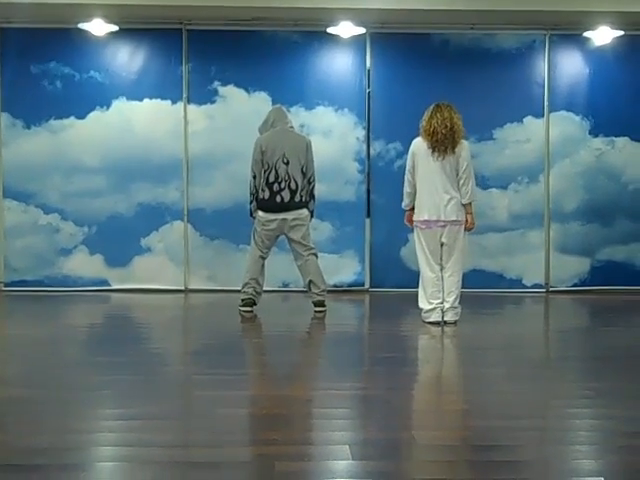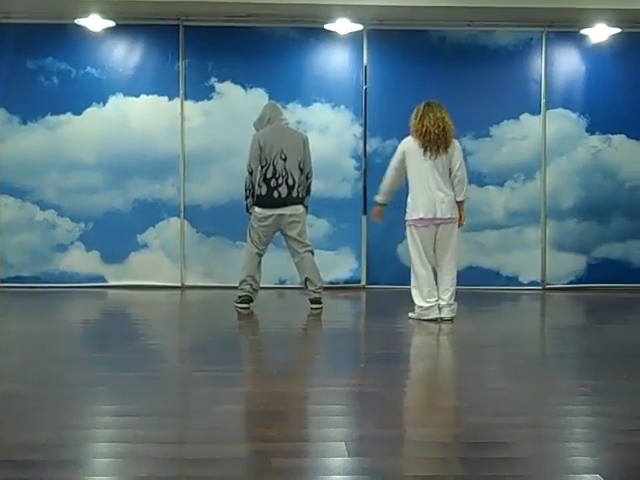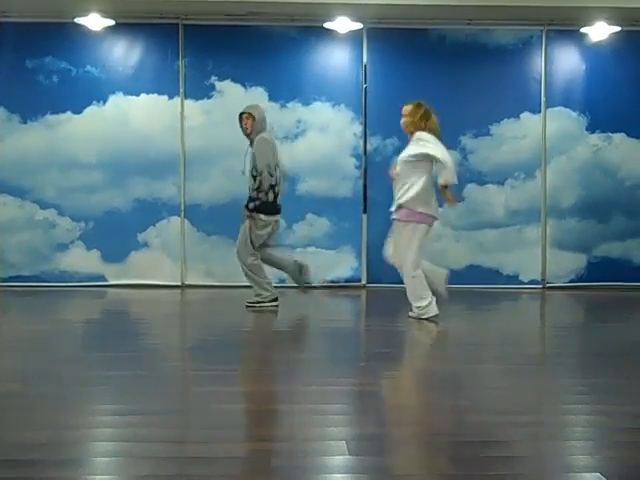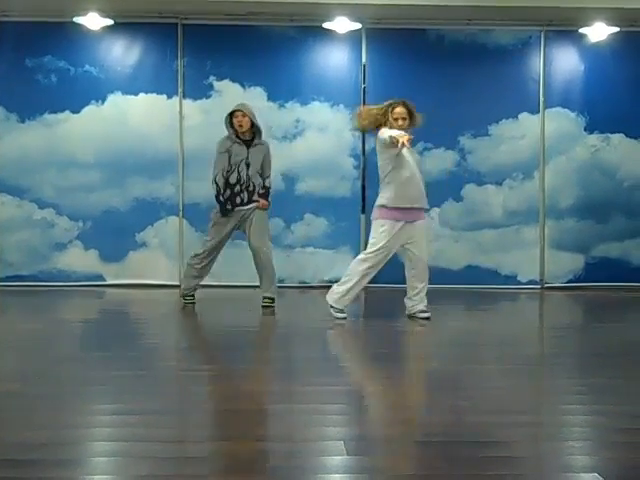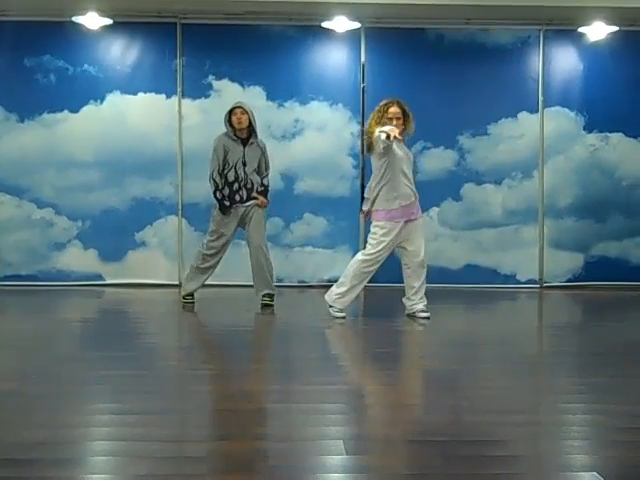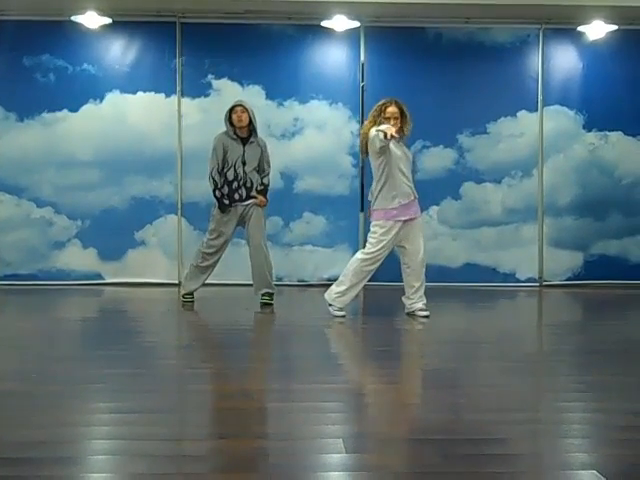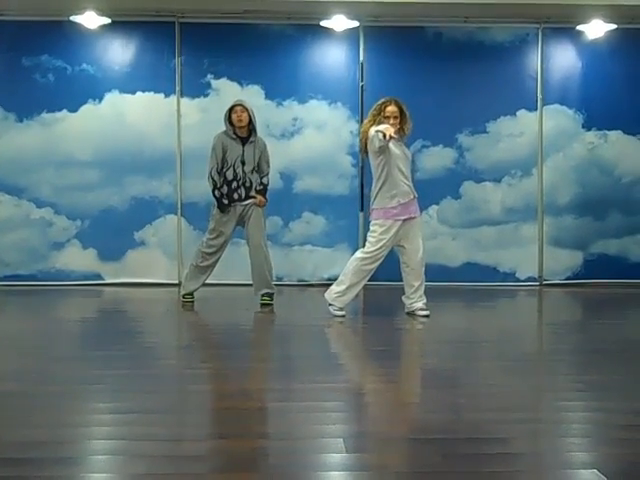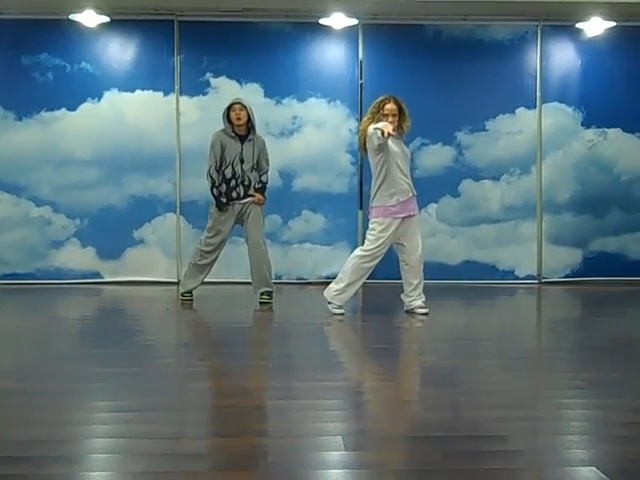
dt=0.3s
person 1, frame 1
left shoulder: (417, 145)
right shoulder: (461, 146)
left elbow: (410, 180)
right elbow: (466, 181)
left wrist: (408, 208)
right wrist: (469, 211)
left hip: (425, 213)
right hip: (453, 214)
left knee: (429, 265)
right knee: (452, 265)
left ankle: (432, 311)
right ankle: (450, 312)
person 1, frame 2
left shoulder: (408, 144)
right shoulder: (452, 145)
left elbow: (393, 175)
right elbow: (459, 178)
left wrist: (380, 202)
right wrist: (461, 207)
left hip: (419, 212)
right hip: (447, 211)
left knee: (421, 263)
right knee: (446, 262)
left ankle: (428, 308)
right ankle: (446, 308)
person 1, frame 3
left shoulder: (422, 138)
right shoulder: (414, 142)
left elbow: (444, 159)
left wrist: (445, 187)
right wrist: (399, 172)
left hip: (417, 209)
right hip: (404, 208)
left knee: (406, 261)
right knee: (395, 255)
left ankle: (425, 307)
right ankle: (437, 278)
person 1, frame 4
left shoulder: (406, 144)
right shoulder: (385, 137)
right elbow: (387, 137)
right wrist: (398, 136)
left hip: (415, 211)
right hip: (390, 211)
left knee: (419, 260)
right knee: (371, 257)
left ankle: (416, 305)
right ankle: (337, 299)
person 1, frame 5
left shoulder: (397, 142)
right shoulder: (381, 139)
right elbow: (380, 136)
left wrist: (369, 202)
right wrist: (387, 131)
left hip: (411, 208)
right hip: (388, 212)
left knee: (416, 259)
right knee: (370, 257)
left ankle: (415, 304)
right ankle: (336, 299)
person 1, frame 6
left shoulder: (398, 143)
right shoulder: (377, 139)
right elbow: (378, 135)
right wrist: (384, 130)
left hip: (409, 207)
right hip: (388, 211)
left knee: (415, 258)
right knee: (369, 256)
left ankle: (415, 303)
right ankle: (336, 298)
person 1, frame 7
left shoulder: (398, 141)
right shoulder: (376, 138)
right elbow: (376, 135)
right wrist: (384, 130)
left hip: (409, 206)
right hip: (387, 210)
left knee: (414, 258)
right knee: (369, 255)
left ankle: (415, 302)
right ankle: (336, 297)
person 1, frame 8
left shoulder: (397, 139)
right shoulder: (376, 137)
right elbow: (375, 133)
right wrist: (382, 127)
left hip: (408, 204)
right hip: (386, 208)
left knee: (413, 255)
right knee: (368, 253)
left ankle: (414, 300)
right ankle: (335, 295)
person 2, frame 1
left shoulder: (262, 141)
right shoulder: (304, 141)
left elbow: (255, 178)
right elbow: (310, 178)
left wrist: (253, 207)
right wrist: (310, 207)
left hip: (268, 210)
right hip: (297, 210)
left knee: (257, 254)
right knee: (306, 254)
left ankle: (248, 298)
right ankle: (319, 299)
person 2, frame 2
left shoulder: (260, 137)
right shoulder: (300, 138)
left elbow: (252, 173)
right elbow: (307, 173)
left wrist: (249, 202)
right wrist: (304, 202)
left hip: (265, 206)
right hip: (293, 206)
left knee: (254, 250)
right knee: (303, 251)
left ankle: (245, 295)
right ankle: (316, 296)
person 2, frame 3
left shoulder: (260, 142)
right shoulder: (262, 142)
left elbow: (266, 176)
left wrist: (251, 205)
left hip: (262, 211)
right hip: (265, 209)
left knee: (245, 252)
right knee: (255, 251)
left ankle: (266, 295)
right ankle: (296, 269)
person 2, frame 4
left shoulder: (262, 146)
right shoulder: (225, 144)
left elbow: (266, 175)
right elbow: (219, 175)
left wrist: (265, 198)
right wrist: (224, 204)
left hip: (254, 206)
right hip: (228, 207)
left knee: (261, 248)
right knee: (210, 247)
left ankle: (269, 293)
right ankle: (188, 288)
person 2, frame 5
left shoulder: (259, 145)
right shoulder: (222, 141)
left elbow: (264, 173)
right elbow: (215, 173)
left wrist: (264, 194)
right wrist: (222, 201)
left hip: (253, 204)
right hip: (228, 204)
left knee: (259, 246)
right knee: (212, 247)
left ankle: (266, 291)
right ankle: (189, 288)
person 2, frame 6
left shoulder: (259, 143)
right shoulder: (222, 140)
left elbow: (265, 172)
right elbow: (214, 172)
left wrist: (263, 193)
right wrist: (221, 200)
left hip: (253, 203)
right hip: (227, 203)
left knee: (258, 245)
right knee: (212, 246)
left ankle: (266, 290)
right ankle: (189, 287)
person 2, frame 7
left shoulder: (259, 143)
right shoulder: (221, 140)
left elbow: (264, 172)
right elbow: (214, 171)
left wrist: (262, 193)
right wrist: (220, 199)
left hip: (252, 202)
right hip: (227, 203)
left knee: (258, 245)
right knee: (211, 245)
left ankle: (266, 290)
right ankle: (188, 287)
person 2, frame 8
left shoulder: (258, 141)
right shoulder: (220, 138)
left elbow: (264, 170)
right elbow: (212, 169)
left wrist: (261, 191)
right wrist: (218, 197)
left hip: (251, 201)
right hip: (225, 201)
left knee: (257, 243)
right knee: (210, 243)
left ankle: (265, 288)
right ankle: (187, 285)
